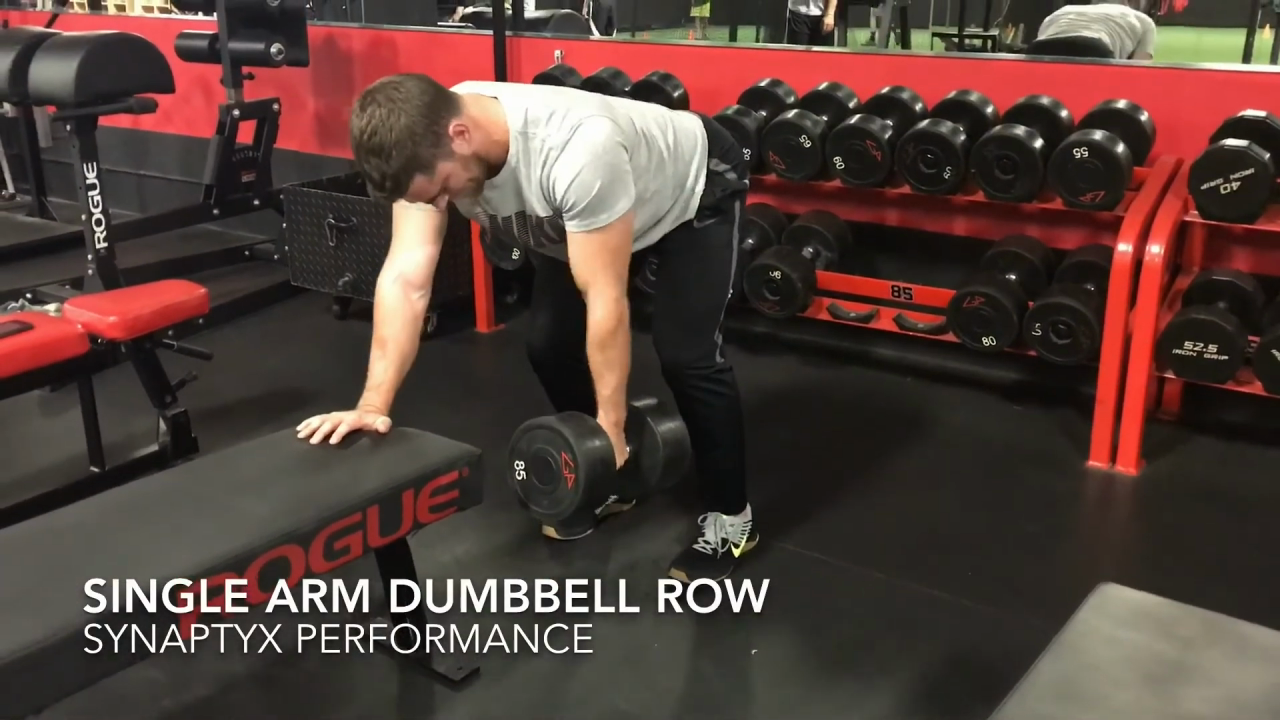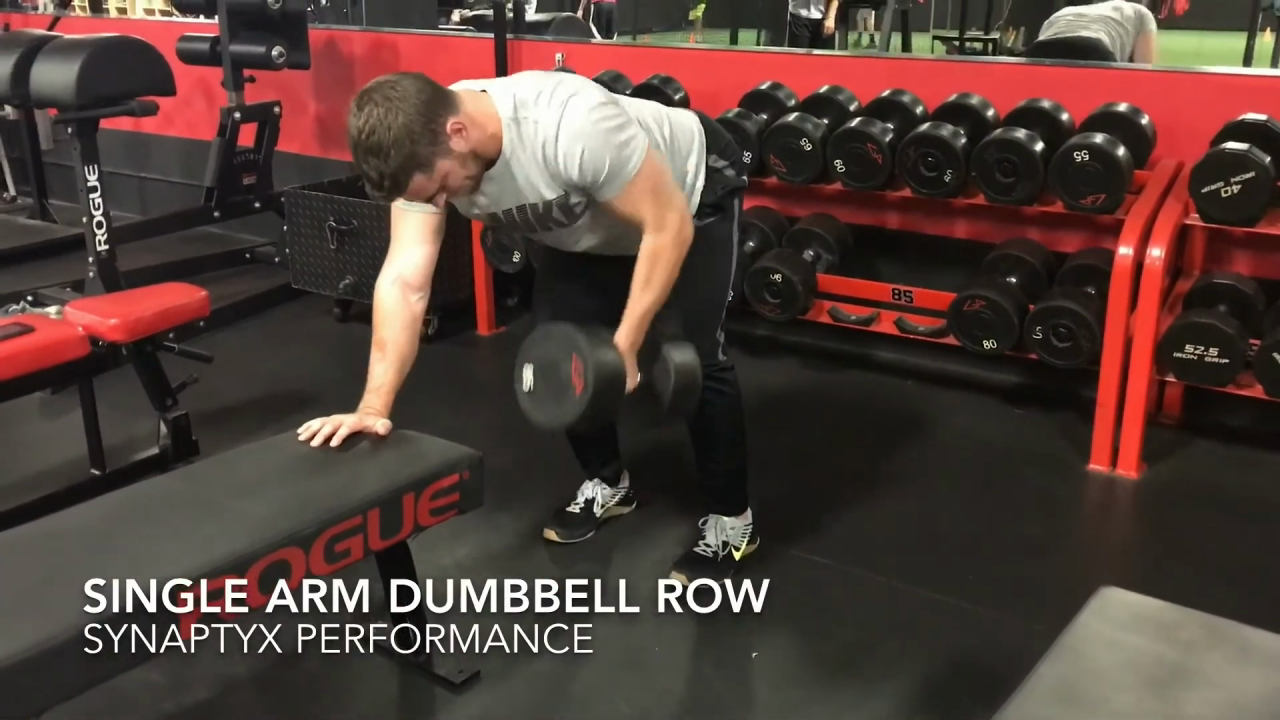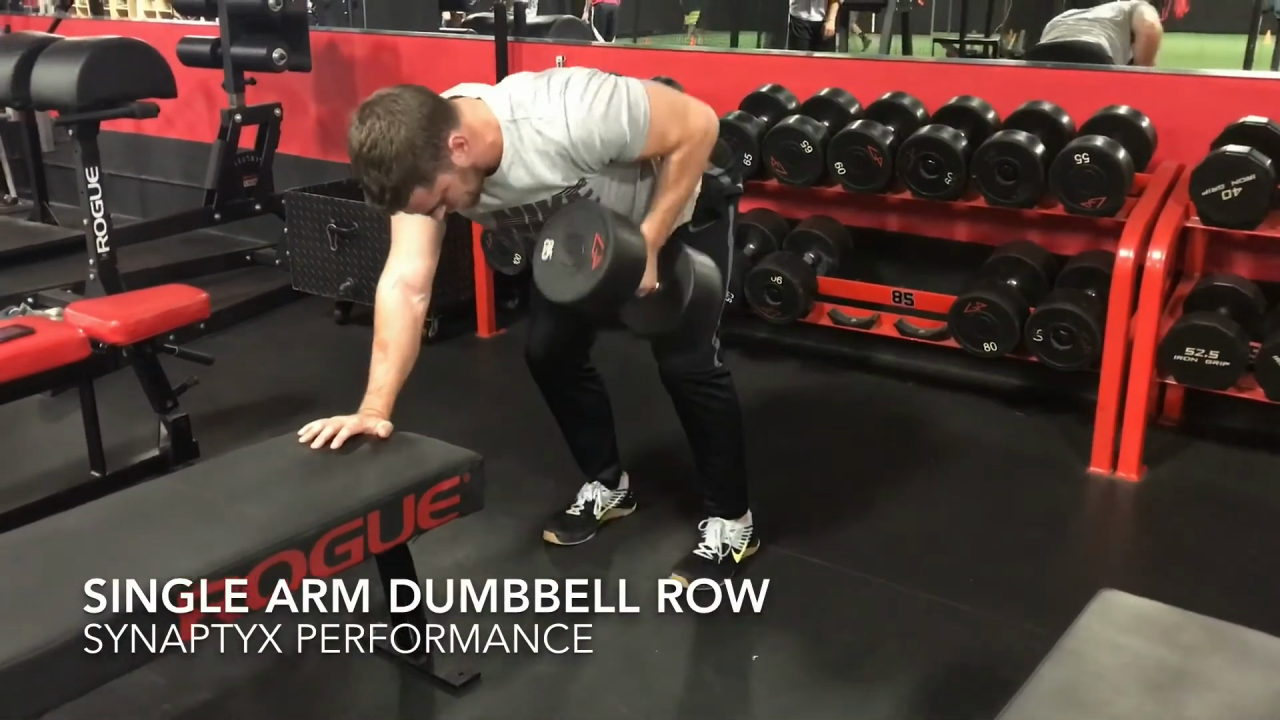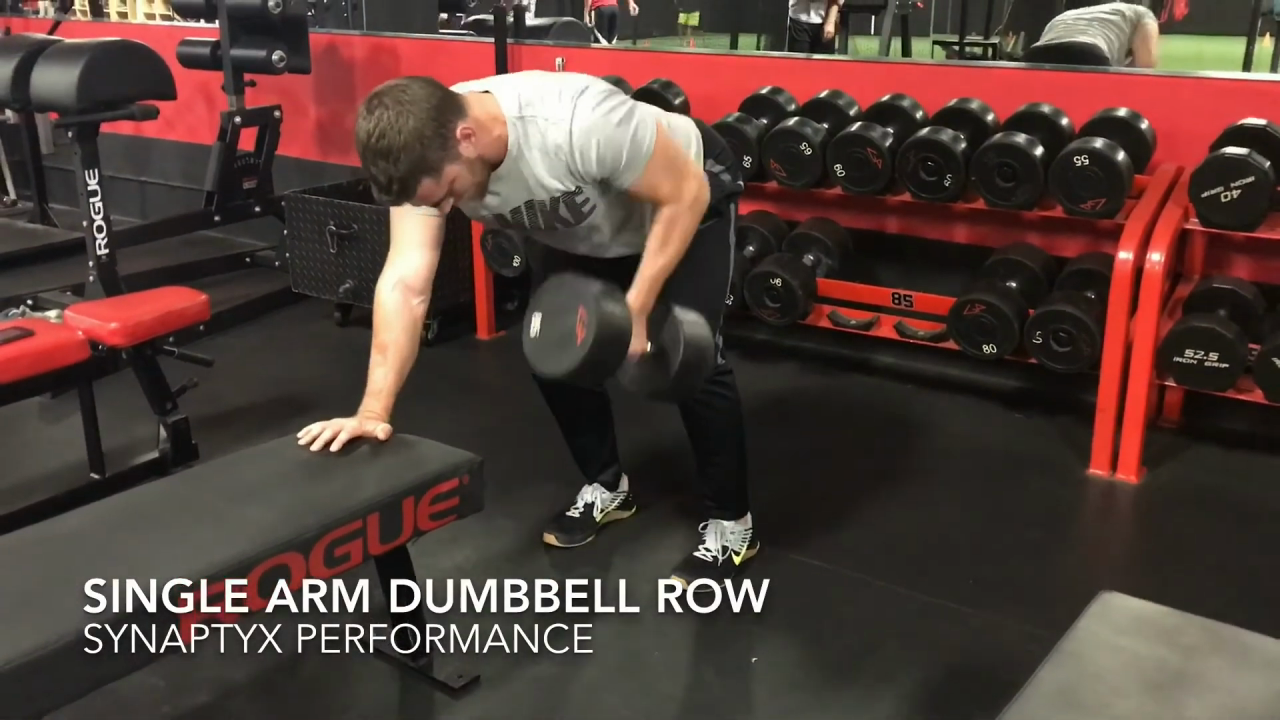
dt=0.3s
person 1, frame 1
left shoulder: (577, 149)
right shoulder: (424, 146)
left elbow: (605, 301)
right elbow: (406, 278)
left wrist: (611, 426)
right wrist: (373, 404)
left hip: (695, 187)
left knee: (684, 355)
right knee: (549, 347)
left ankle: (730, 518)
person 1, frame 2
left shoulder: (570, 127)
right shoulder: (422, 149)
left elbow: (669, 226)
right elbow: (405, 279)
left wrist: (627, 343)
right wrist: (373, 408)
left hip: (690, 200)
left knee: (690, 356)
left ankle: (731, 520)
right ankle: (608, 482)
person 1, frame 3
left shoulder: (572, 115)
right shoulder: (421, 152)
left elbow: (698, 126)
right elbow: (406, 284)
left wrist: (646, 245)
right wrist: (374, 409)
left hip: (684, 199)
left knee: (685, 362)
right knee: (548, 352)
left ankle: (731, 522)
right ankle: (607, 484)
person 1, frame 4
left shoulder: (579, 123)
right shoulder: (427, 150)
left elbow: (686, 195)
right elbow: (406, 281)
left wrist: (636, 309)
right wrist: (374, 411)
left hip: (685, 201)
left ankle: (731, 524)
right ankle: (606, 487)
